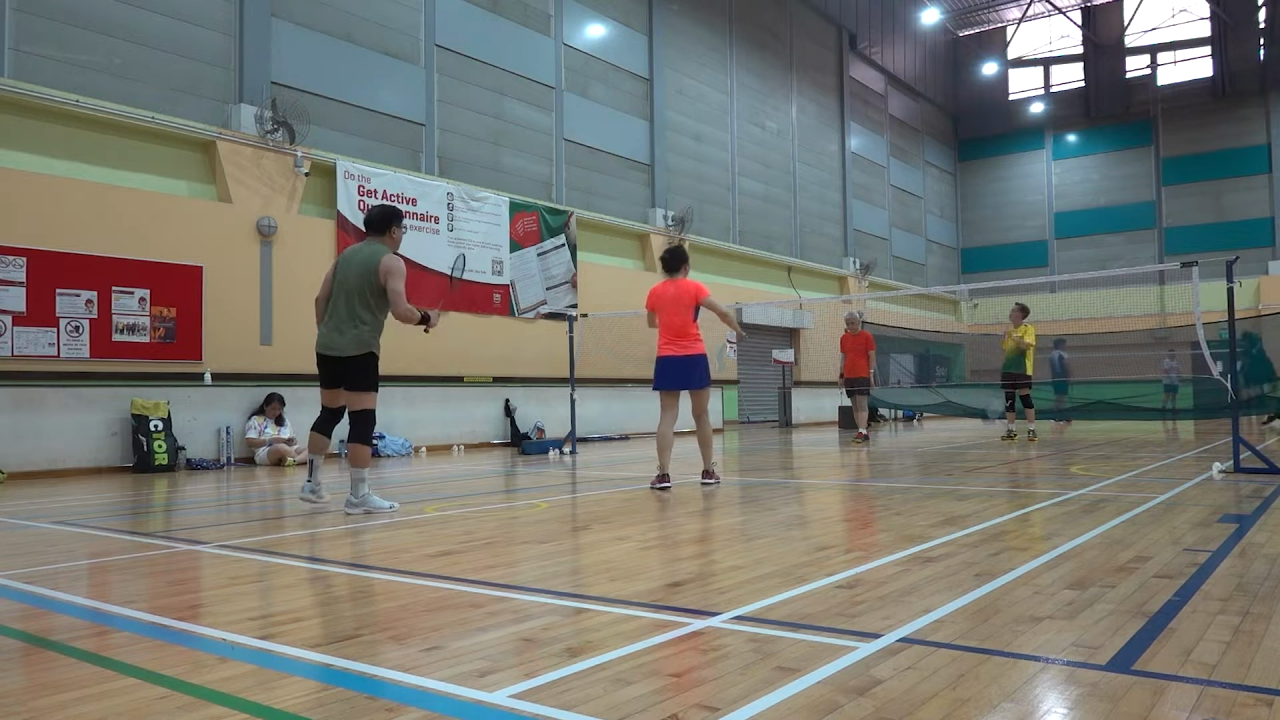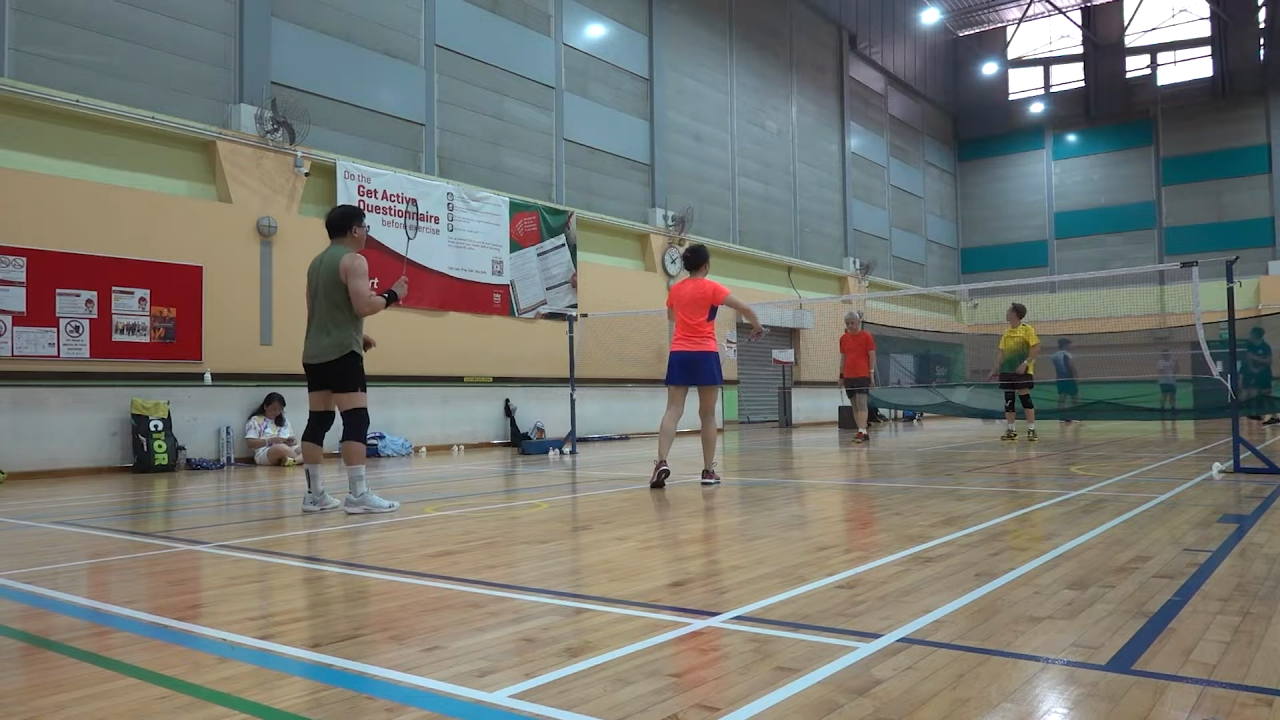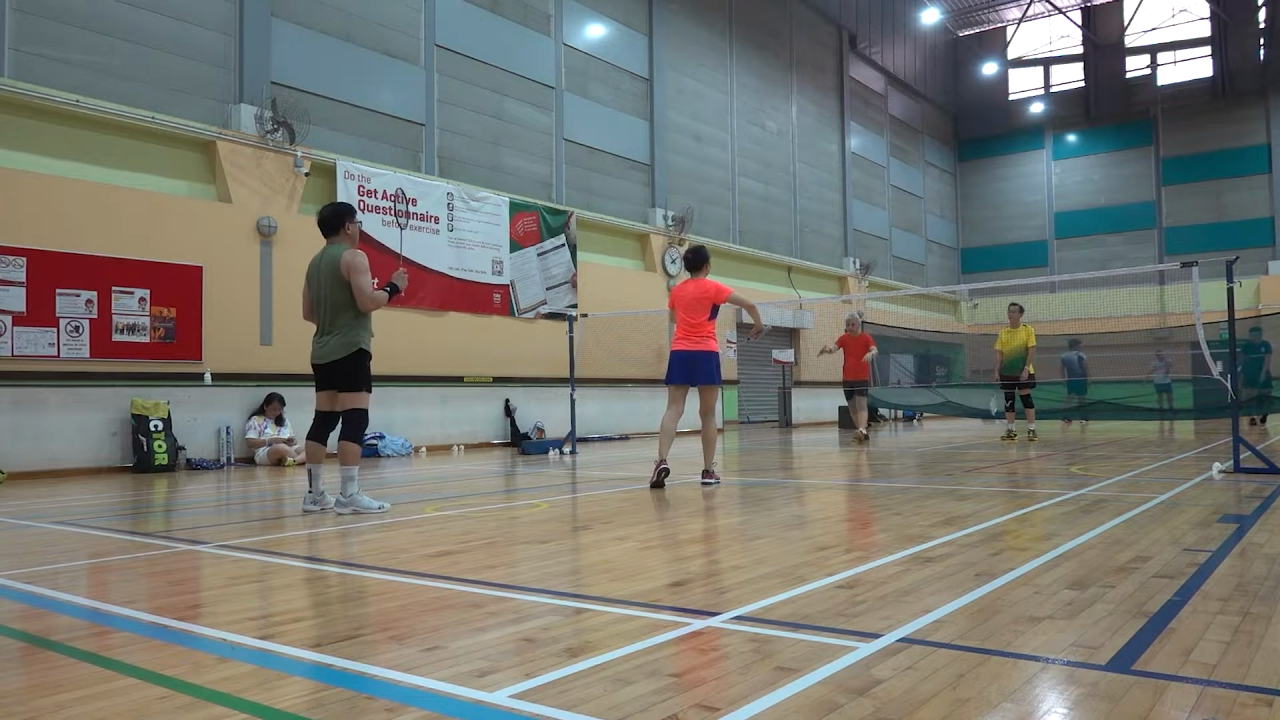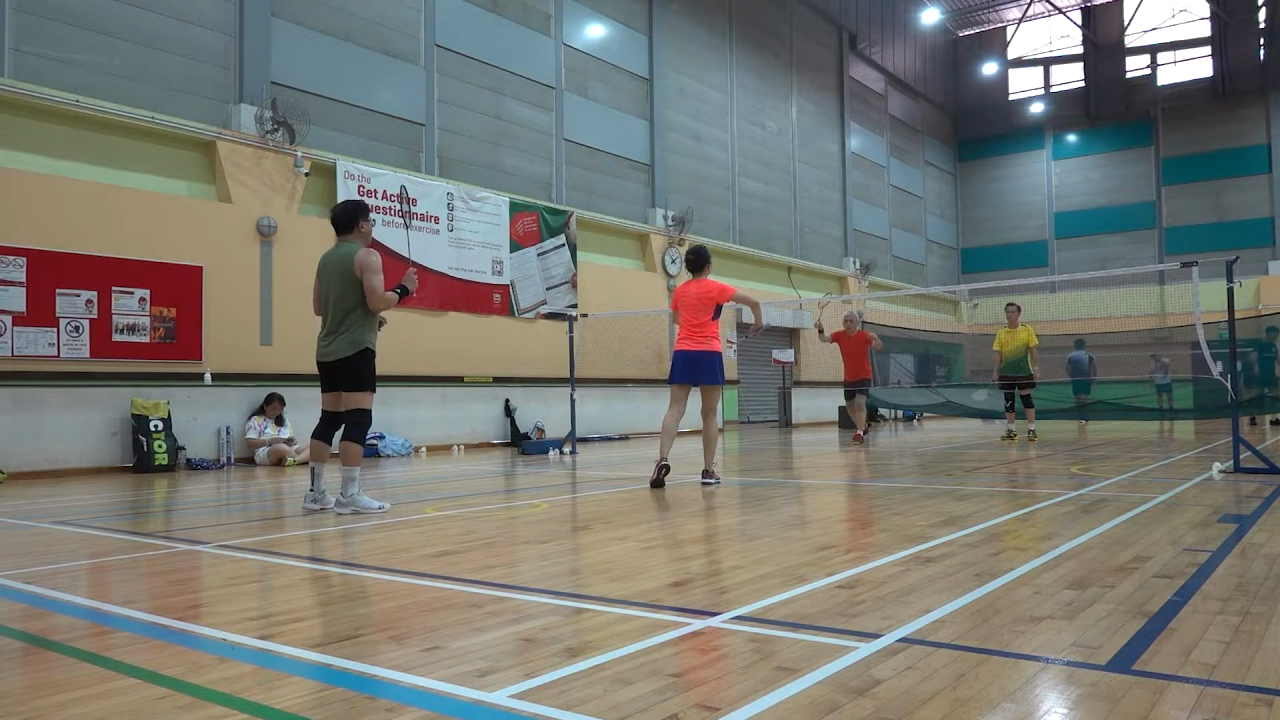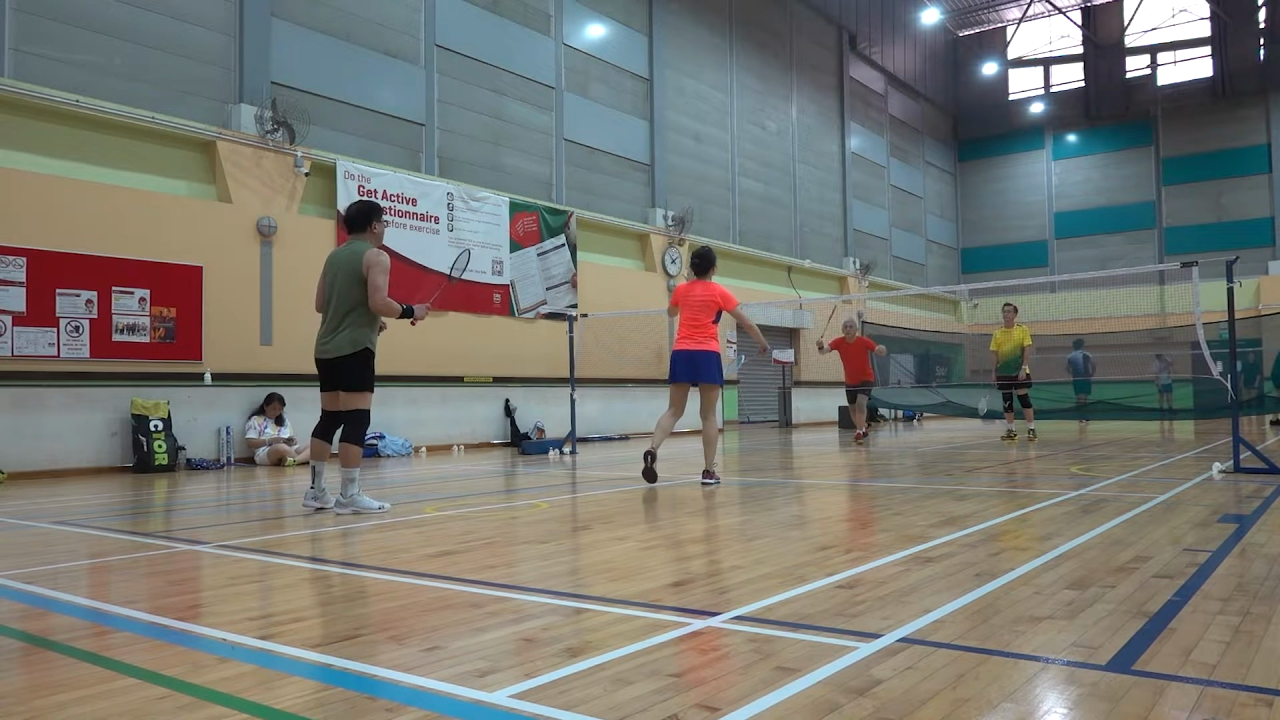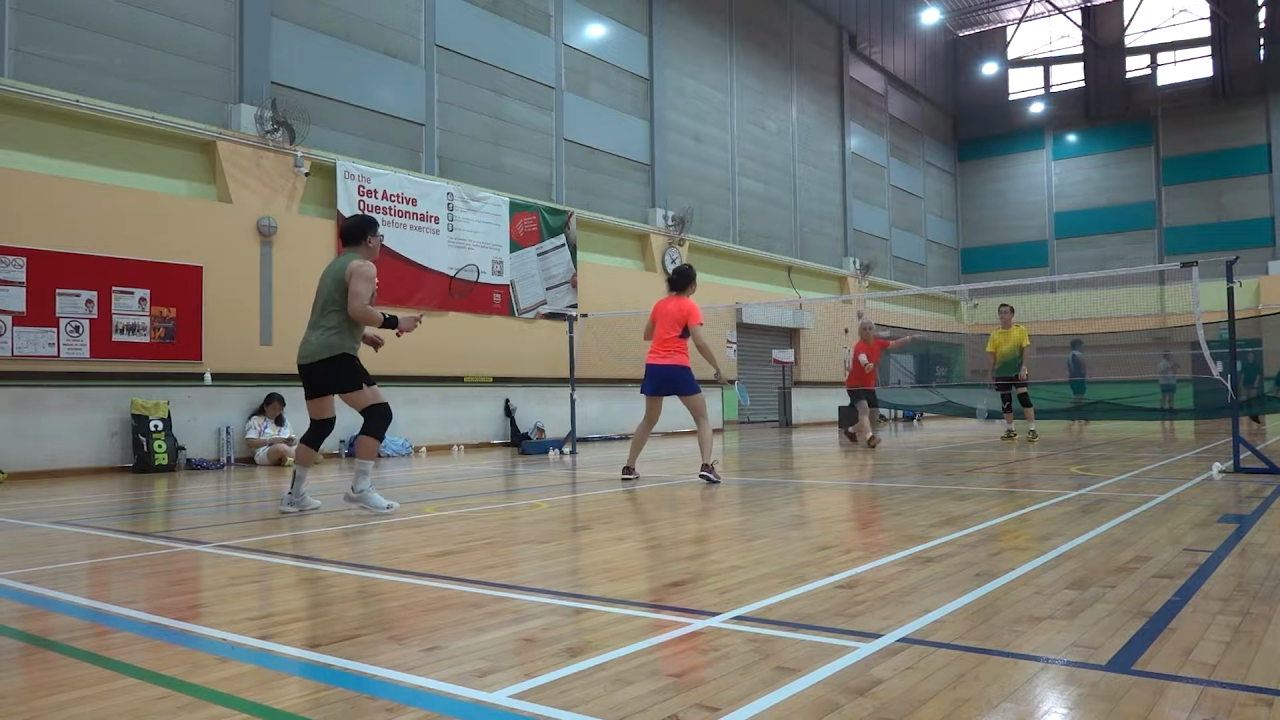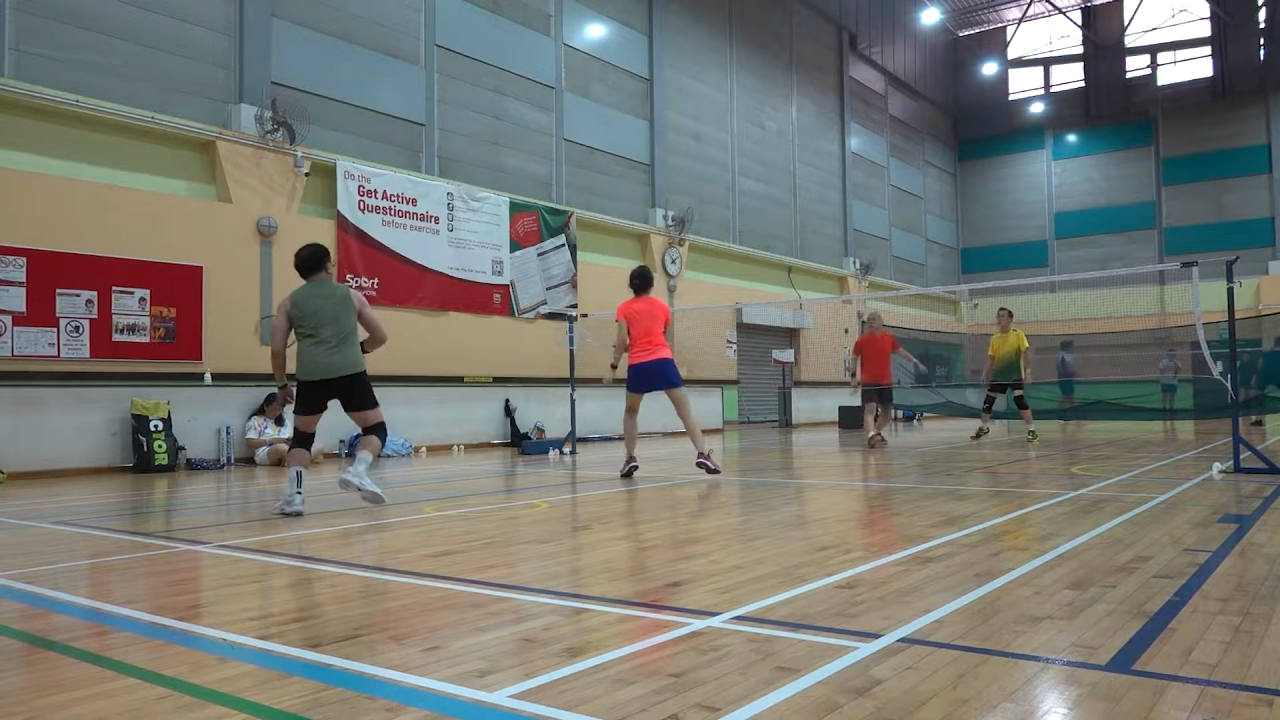
dt=0.5s
person 1, frame 1
left shoulder: (346, 255)
right shoulder: (391, 262)
left elbow: (321, 299)
right elbow: (401, 311)
right wrist: (426, 318)
left hip: (327, 347)
right hip: (359, 351)
left knee: (329, 413)
right knee: (362, 421)
left ankle: (311, 484)
right ankle: (359, 496)
person 1, frame 2
left shoulder: (317, 262)
right shoulder: (353, 261)
right elbow: (363, 306)
right wrist: (393, 294)
left hip: (314, 353)
right hip: (342, 353)
left knee: (318, 421)
right knee: (356, 420)
left ankle: (314, 494)
right ankle: (358, 494)
person 1, frame 3
left shoulder: (315, 262)
right shoulder: (353, 257)
left elbow: (308, 313)
right elbow: (367, 302)
right wrist: (394, 287)
left hip: (322, 352)
right hip: (350, 351)
left knee: (323, 420)
right knee: (355, 420)
left ankle: (314, 493)
right ankle: (349, 495)
person 1, frame 4
left shoulder: (326, 259)
right shoulder: (366, 256)
right elbow: (378, 301)
right wrist: (404, 289)
left hip: (327, 351)
right hip: (355, 350)
left knee: (329, 419)
right knee: (357, 420)
left ankle: (315, 492)
right ankle: (350, 495)
person 1, frame 5
left shoulder: (333, 256)
right shoulder: (375, 256)
right elbow: (378, 302)
right wrist: (411, 312)
left hip: (326, 349)
right hip: (354, 349)
left knee: (329, 419)
right knee: (356, 421)
left ankle: (316, 490)
right ankle: (349, 495)
person 1, frame 6
left shoulder: (333, 267)
right shoulder: (363, 267)
right elbow: (357, 310)
left wrist: (361, 336)
right wrist: (395, 322)
left hip: (309, 357)
right hip: (335, 355)
left knee: (320, 425)
right knee: (379, 413)
left ankle: (294, 495)
right ankle: (361, 488)
person 1, frame 7
left shoulder: (290, 302)
right shoulder: (351, 295)
left elbow: (277, 348)
right elbow: (380, 336)
left wrist: (282, 384)
right wrist: (359, 349)
left hip: (311, 376)
right hip: (350, 372)
left knee: (302, 436)
right knee: (376, 428)
left ankle: (294, 495)
right ankle: (358, 473)
person 2, frame 1
left shoulder: (655, 292)
right shoulder: (694, 288)
right elbow: (722, 312)
right wrist: (738, 331)
left hip: (666, 359)
right hip: (693, 357)
left knee: (667, 417)
right knee: (701, 416)
left ankle: (663, 473)
right ankle: (708, 471)
person 2, frame 2
left shoulder: (675, 289)
right shoulder: (711, 288)
right elbow: (744, 308)
right wrist: (757, 327)
left hip: (679, 354)
right hip: (705, 355)
left knee: (673, 411)
right knee: (708, 415)
left ankle: (662, 462)
right ankle: (708, 471)
person 2, frame 3
left shoulder: (677, 290)
right shoulder: (713, 288)
right elbow: (749, 305)
right wrist: (758, 325)
left hip: (679, 354)
right hip: (705, 354)
left knee: (673, 410)
right knee: (708, 414)
left ankle: (662, 461)
right ankle: (708, 471)
person 2, frame 4
left shoulder: (679, 291)
right shoulder: (716, 288)
right elbow: (753, 302)
right wrist: (758, 323)
left hip: (682, 354)
right hip: (708, 355)
left knee: (675, 410)
right knee: (709, 414)
left ankle: (663, 460)
right ankle: (708, 471)
person 2, frame 5
left shoulder: (681, 290)
right shoulder: (720, 293)
left elbow: (671, 313)
right elbow: (746, 324)
right wrist: (763, 342)
left hip: (681, 354)
right hip: (707, 355)
left knee: (673, 410)
right knee: (708, 415)
left ankle: (652, 450)
right ankle: (709, 471)
person 2, frame 6
left shoulder: (660, 304)
right shoulder: (690, 308)
left elbow: (647, 336)
right elbow: (700, 343)
right wrist: (717, 368)
left hip: (653, 367)
right hip: (677, 368)
left knee: (649, 419)
right knee: (702, 418)
left ankle: (629, 468)
right ankle: (707, 466)
person 2, frame 7
left shoulder: (624, 308)
right shoulder: (662, 306)
left elbow: (623, 340)
left wrist: (614, 366)
left hip: (638, 366)
right hip: (663, 362)
left knee: (630, 411)
right knee: (685, 411)
left ankle: (630, 458)
right ankle: (703, 454)
